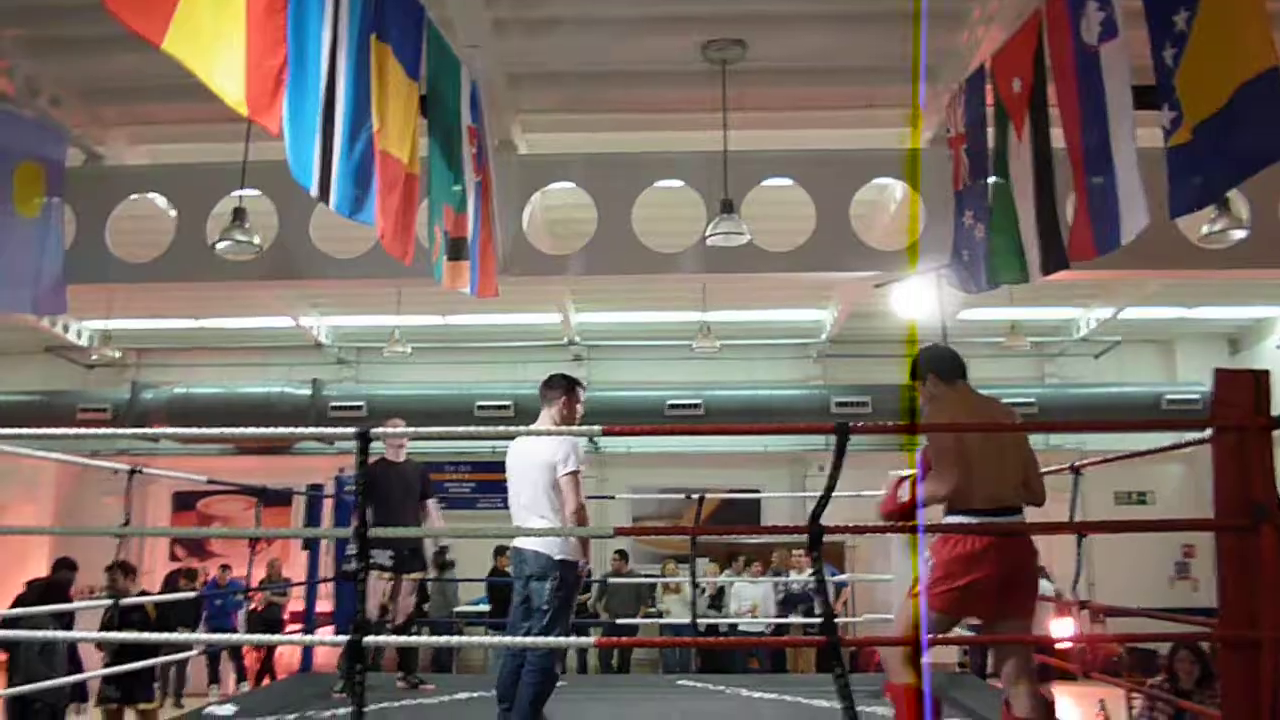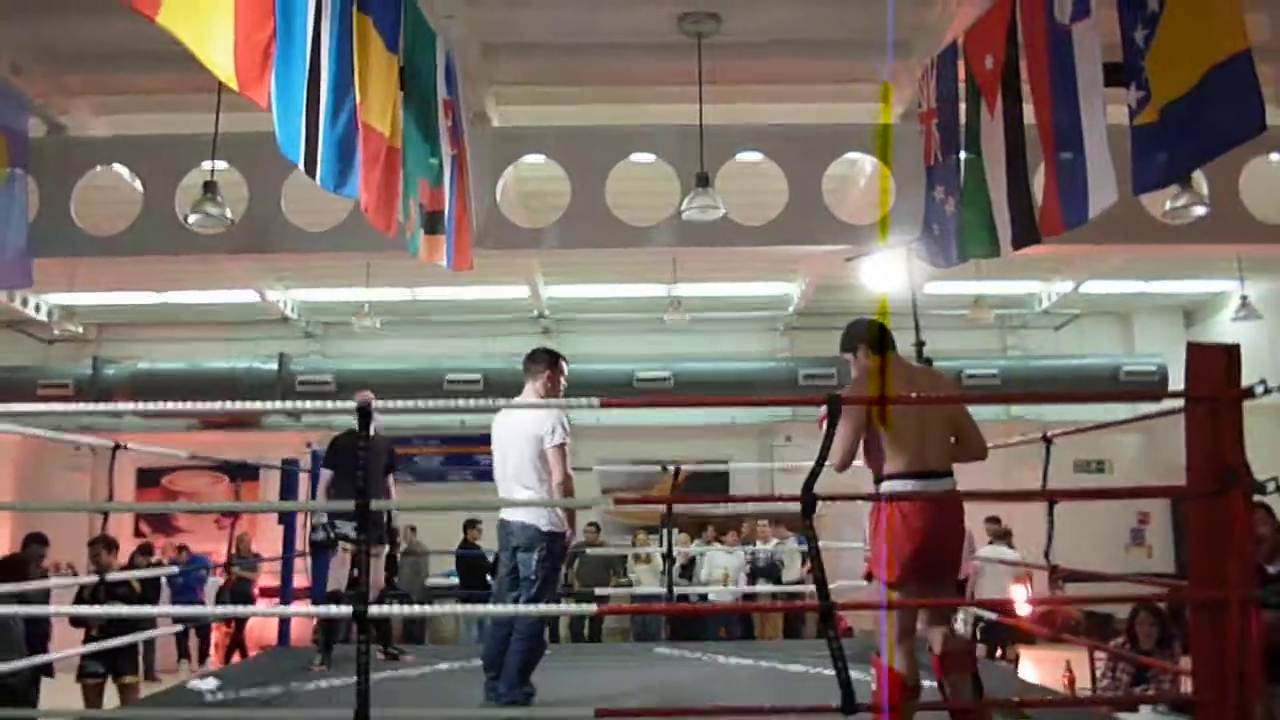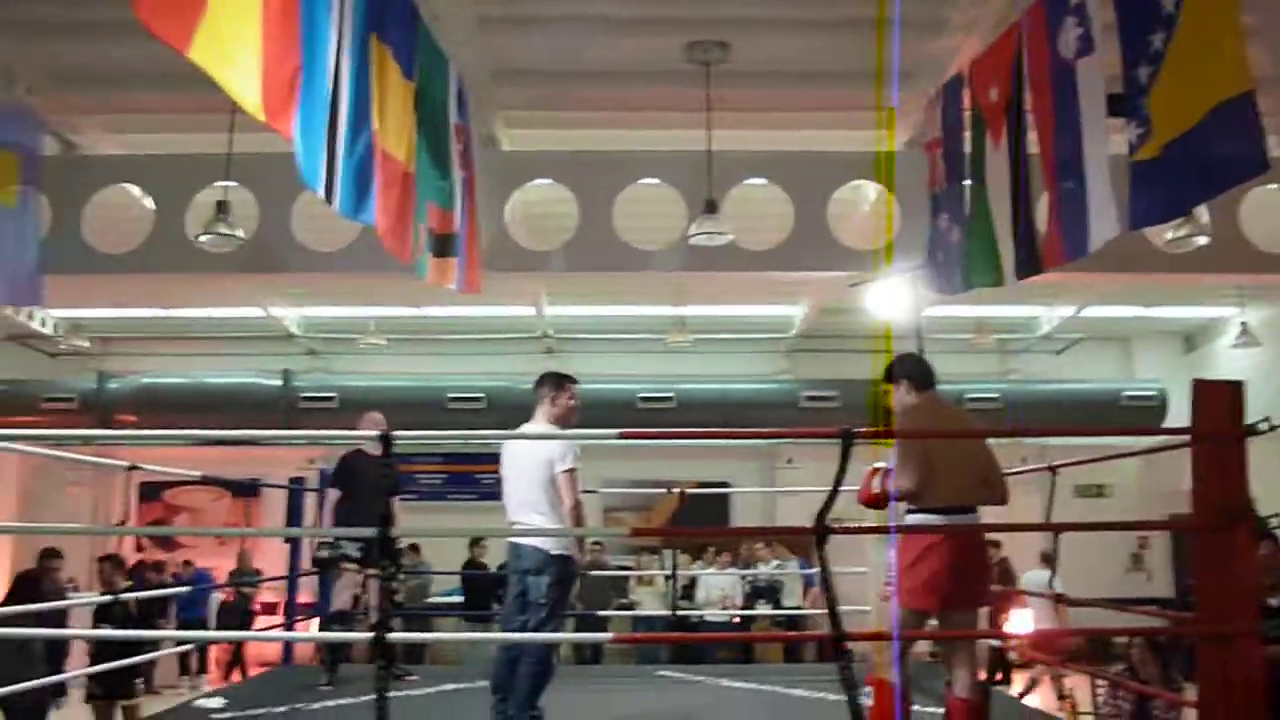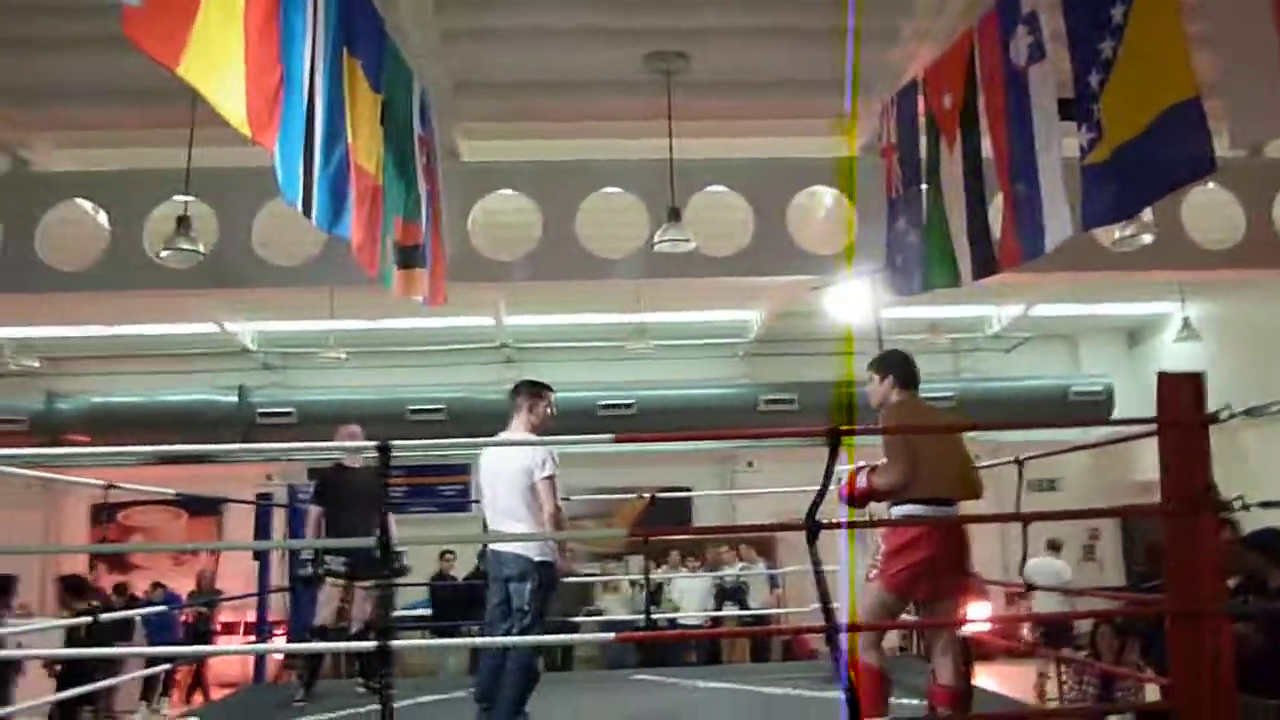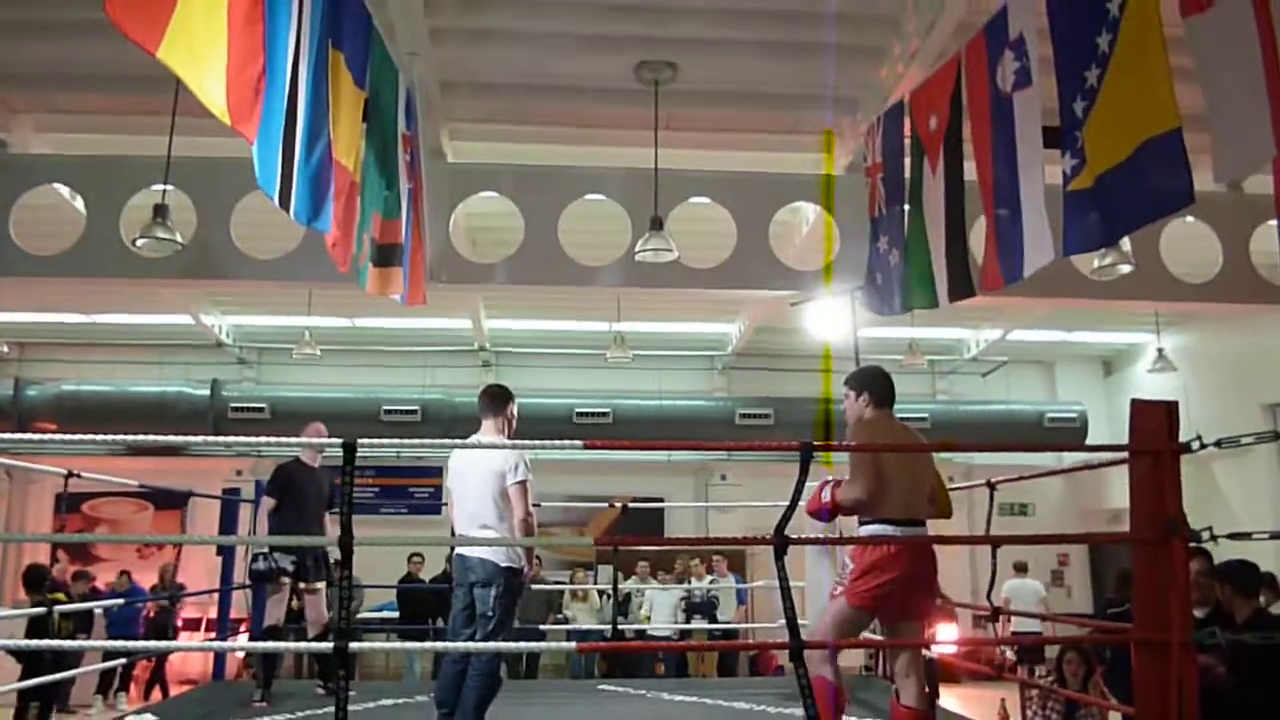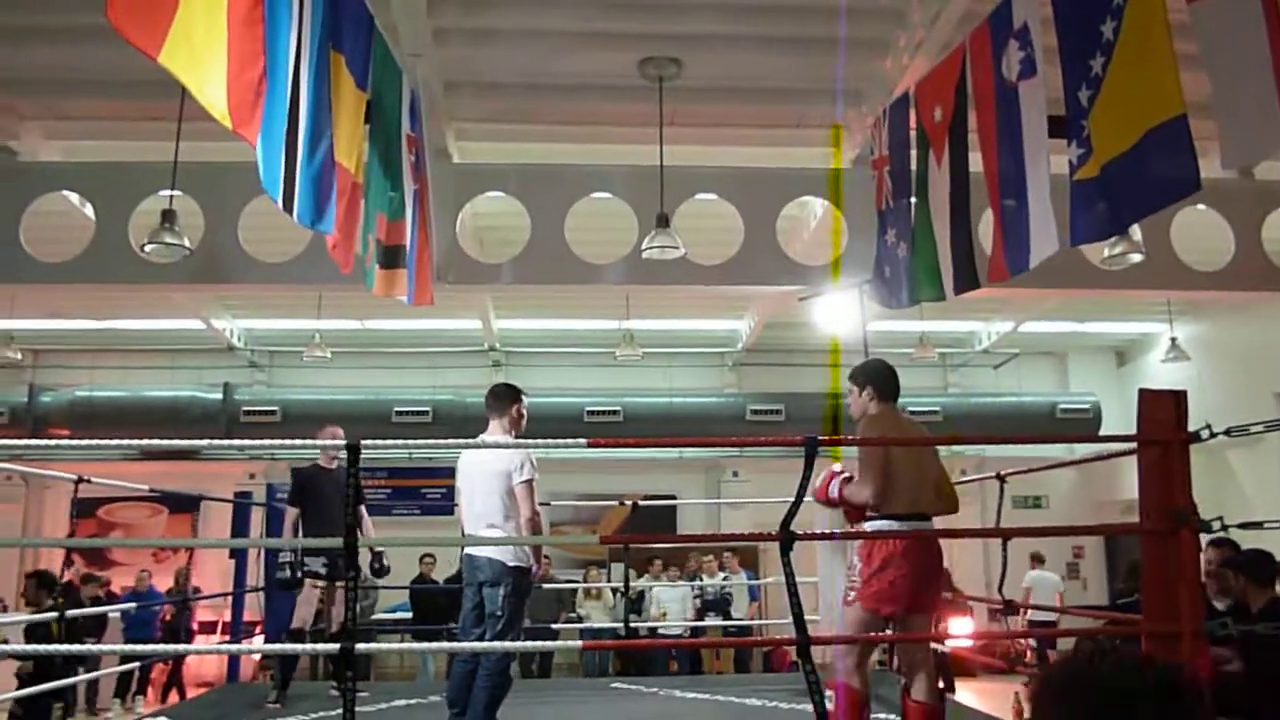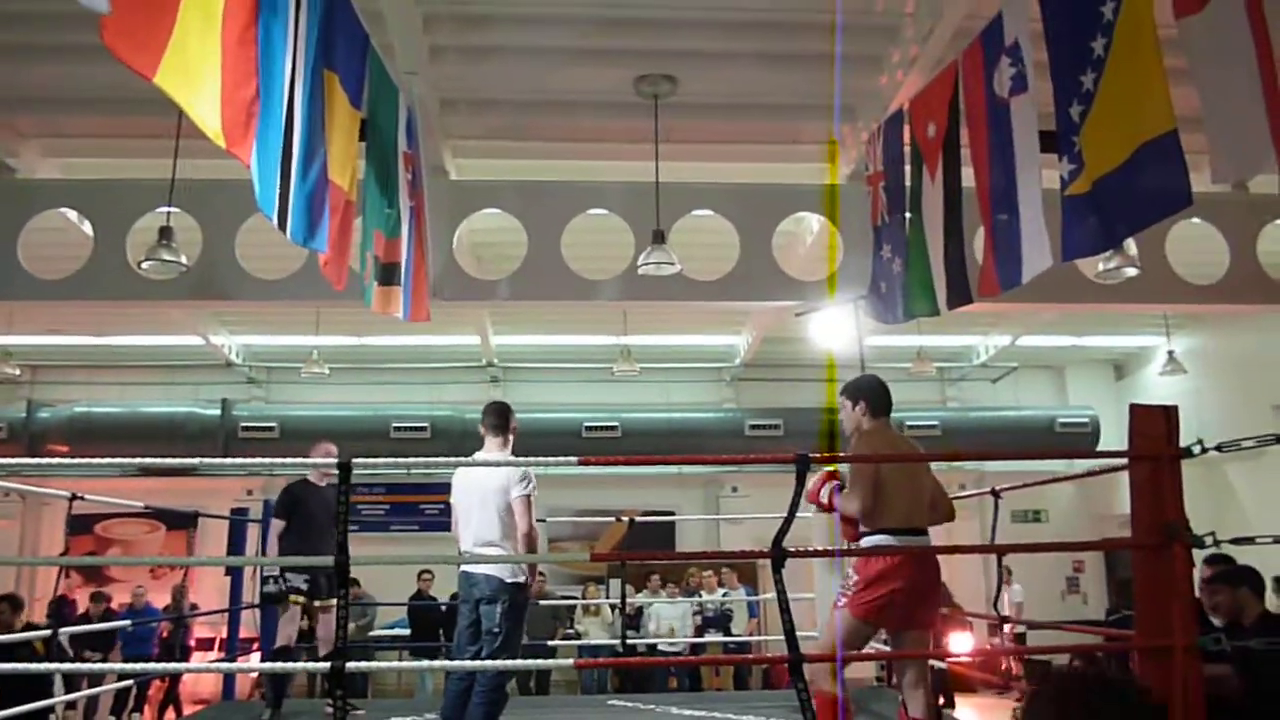
dt=0.7s
person 1, frame 1
left shoulder: (940, 410)
right shoulder: (1005, 414)
left elbow: (949, 484)
right elbow: (1036, 494)
left wrist: (910, 493)
left hip: (970, 544)
right hip: (1014, 543)
left knee: (895, 649)
right knee: (1017, 673)
person 1, frame 2
left shoulder: (868, 384)
right shoulder: (938, 380)
left elbow: (839, 460)
right elbow: (977, 448)
left wrist: (838, 420)
left hip: (902, 509)
right hip: (946, 505)
left knee: (895, 635)
right knee: (939, 624)
person 1, frame 3
left shoulder: (910, 415)
right shoulder: (967, 422)
left elbow: (909, 482)
right elbow: (998, 492)
left wrist: (881, 485)
left hip: (928, 540)
right hip: (968, 539)
right knee: (961, 659)
person 1, frame 4
left shoulder: (894, 414)
right shoulder: (941, 419)
left elbow: (898, 475)
right elbow: (972, 486)
left wrist: (864, 483)
left hip: (914, 530)
right hip: (949, 531)
left knee: (865, 633)
right knee: (943, 642)
person 1, frame 5
left shoulder: (863, 429)
right shoulder: (916, 441)
left elbow: (861, 490)
right elbow: (942, 507)
left wrist: (830, 497)
left hip: (882, 552)
right hip: (918, 552)
left knee: (819, 650)
right knee: (907, 667)
person 1, frame 6
left shoulder: (873, 425)
right shoulder: (920, 434)
left elbow: (870, 492)
right elbow: (949, 502)
left wrist: (838, 489)
left hip: (889, 548)
right hip: (924, 547)
left knee: (848, 659)
right knee: (918, 662)
person 1, frame 7
left shoulder: (866, 440)
right shoulder: (911, 449)
left elbow: (859, 505)
right elbow: (945, 511)
left wrist: (827, 494)
left hip: (885, 563)
right hip: (920, 562)
left knee: (823, 665)
right knee: (914, 680)
person 2, frame 1
left shoulder: (516, 444)
right shoulder: (563, 443)
right elbow: (574, 509)
right wrist: (584, 554)
left hip: (521, 549)
right hip: (555, 554)
left knee: (518, 638)
right knee: (544, 644)
person 2, frame 2
left shoulder: (501, 417)
right shoulder: (550, 416)
right elbow: (560, 480)
right wrist: (571, 523)
left hip: (508, 522)
right hip: (541, 525)
left knee: (504, 608)
right knee: (530, 615)
left ankle: (495, 689)
right ankle: (512, 693)
person 2, frame 3
left shoulder: (512, 441)
right shoulder: (559, 442)
right elbow: (570, 504)
right wrist: (579, 546)
left hip: (518, 545)
right hip: (552, 549)
left knee: (514, 628)
right knee: (540, 635)
person 2, frame 4
left shoulder: (489, 450)
right shoulder: (537, 449)
right elbow: (550, 510)
right wrist: (561, 551)
left hip: (497, 552)
right hip: (532, 556)
left knee: (496, 635)
right knee: (523, 641)
person 2, frame 5
left shoulder: (457, 454)
right shoulder: (510, 455)
right elbow: (522, 517)
right wrist: (529, 559)
left hip: (463, 558)
right hip: (499, 562)
left knee: (458, 643)
right knee: (486, 649)
person 2, frame 6
left shoulder: (467, 454)
right shoulder: (517, 454)
right elbow: (529, 516)
right wrist: (538, 558)
left hip: (473, 558)
right hip: (507, 561)
left knee: (469, 643)
right knee: (496, 650)
person 2, frame 7
left shoulder: (462, 472)
right shoulder: (516, 471)
right elbow: (525, 530)
right wrist: (531, 572)
left hip: (469, 574)
right hip: (504, 577)
left knee: (464, 661)
right knee: (493, 666)
person 3, frame 1
left shoulder: (418, 471)
right shoulder: (373, 471)
left elbow: (430, 509)
left wrist: (441, 543)
right wrist: (352, 551)
left hip: (412, 548)
right hip: (382, 547)
left knee: (405, 614)
right knee: (369, 612)
left ankle: (406, 672)
right ankle: (347, 674)
person 3, frame 2
left shoulder: (385, 445)
right shoulder: (341, 442)
right elbow: (324, 482)
left wrist: (393, 521)
right wrist: (319, 519)
left hip: (375, 521)
right hip: (344, 519)
left knee: (377, 586)
right knee: (337, 585)
left ankle: (385, 645)
right ankle: (324, 649)
person 3, frame 3
left shoulder: (390, 467)
right shoulder: (349, 461)
right elbow: (331, 501)
left wrist: (395, 543)
left hip: (378, 543)
right hip: (350, 540)
left knee: (379, 606)
right knee: (342, 602)
left ankle: (388, 663)
person 3, frame 4
left shoulder: (373, 477)
right shoulder: (328, 476)
left elbow: (384, 514)
right elbow: (314, 517)
right wrist: (307, 554)
left hip: (366, 555)
right hip: (335, 554)
left knee: (361, 620)
right knee: (324, 618)
left ankle: (368, 676)
right ankle: (306, 683)
person 3, frame 5
left shoulder: (326, 479)
right shoulder: (286, 471)
right elbow: (264, 511)
left wrist: (328, 555)
right wrist: (261, 550)
left hip: (313, 556)
right hip: (283, 553)
left knee: (319, 621)
right knee: (274, 621)
left ankle: (326, 680)
right ankle: (263, 685)
person 3, frame 6
left shoulder: (349, 477)
right shoulder: (304, 476)
left elbow: (362, 516)
right elbow: (290, 520)
left wrist: (377, 550)
right wrist: (286, 557)
left hip: (344, 557)
right hip: (315, 556)
left knee: (339, 623)
right knee: (301, 621)
left ankle: (340, 681)
right ankle: (280, 686)
person 3, frame 7
left shoulder: (335, 496)
right shoulder: (293, 491)
right elbow: (275, 533)
left wrist: (340, 574)
right wrist: (271, 572)
left hip: (326, 574)
right hip: (296, 572)
left knee: (329, 640)
right knee: (287, 638)
left ankle: (335, 697)
